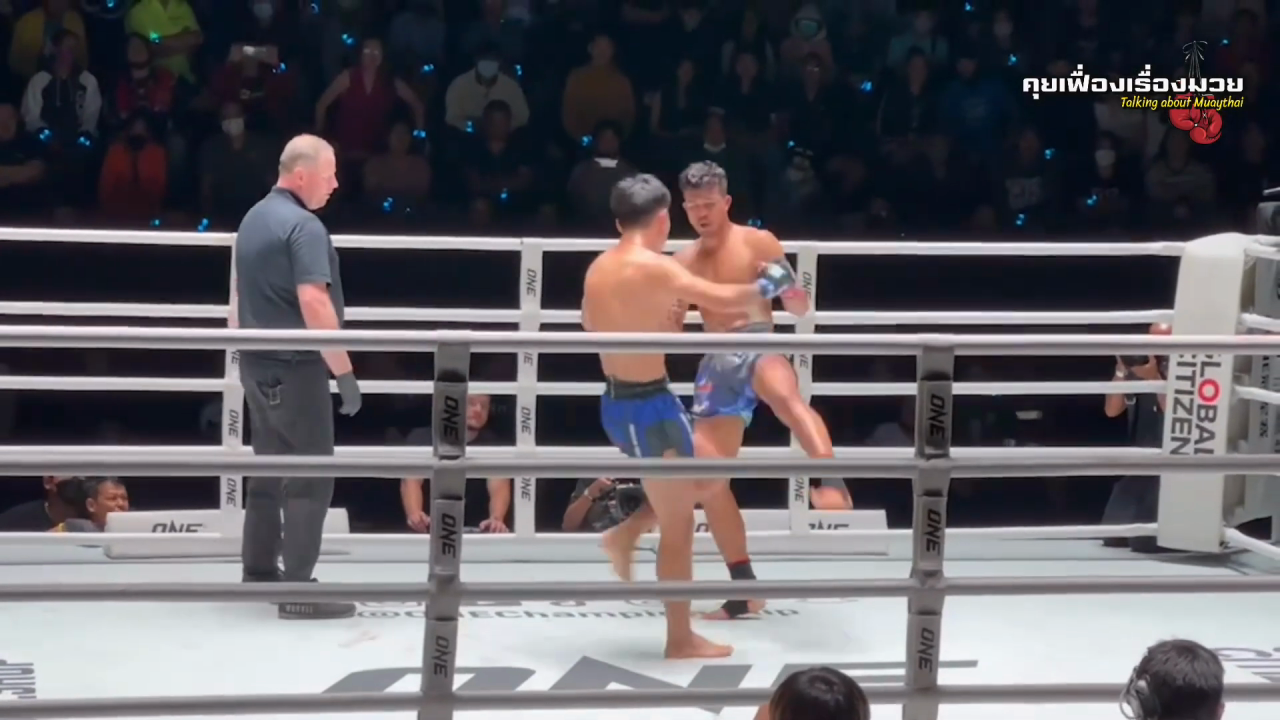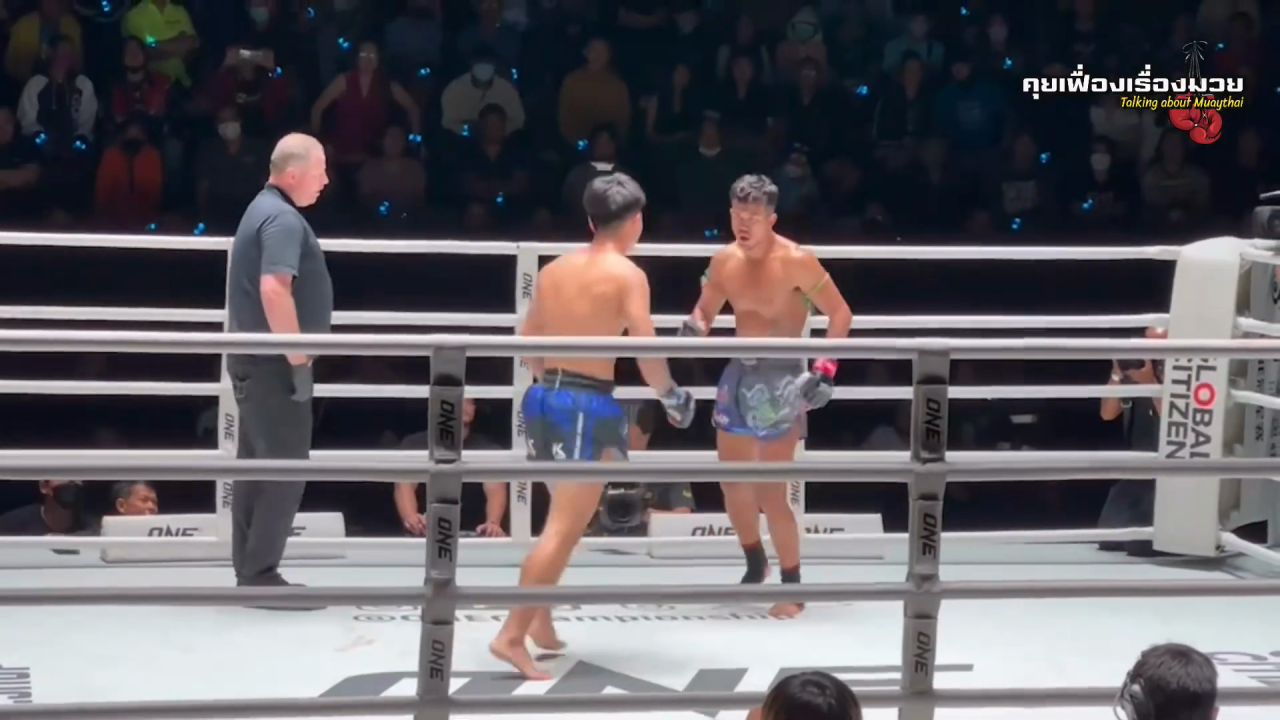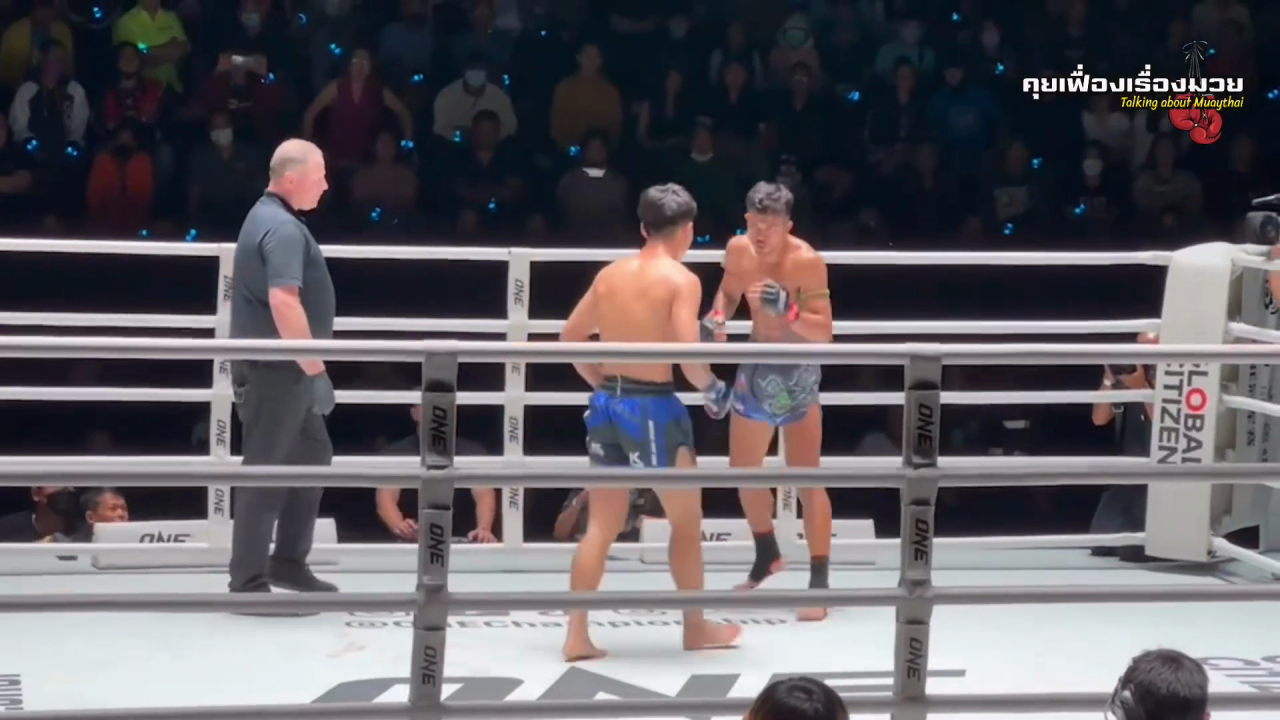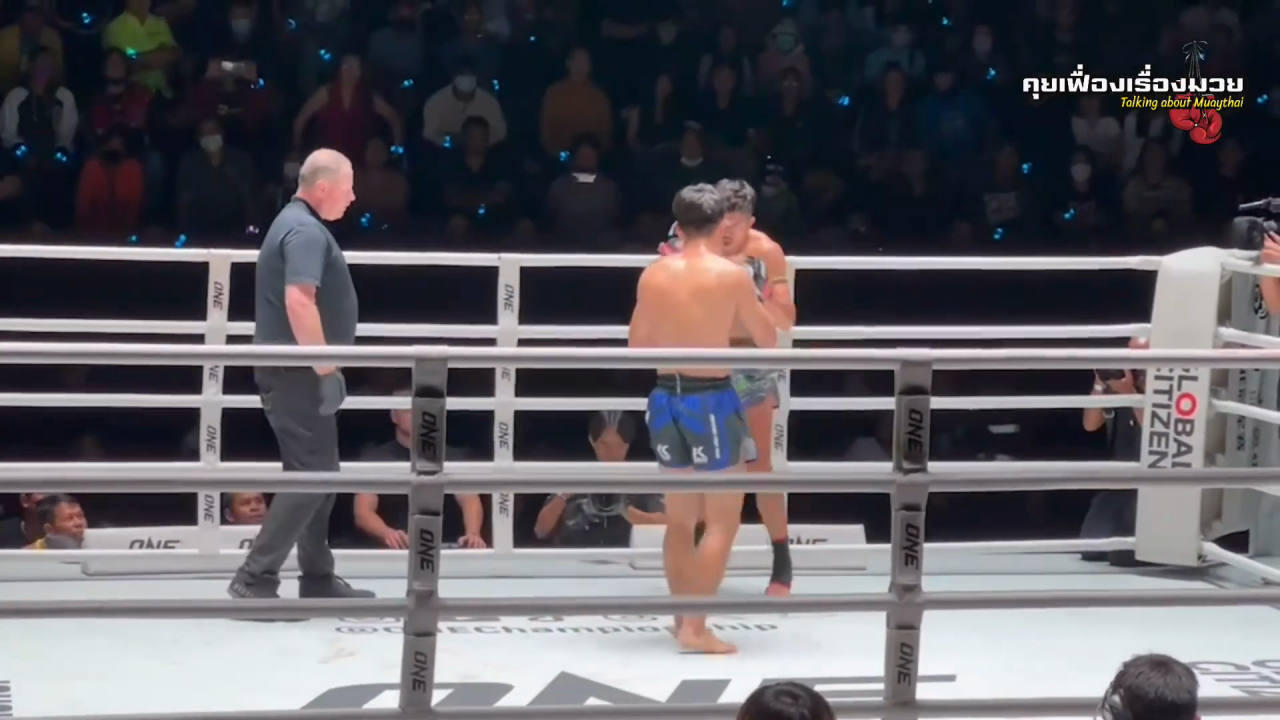
dt=0.5s
person 1, frame 1
left shoulder: (596, 272)
right shoulder: (651, 267)
right elbow: (709, 295)
right wrist: (766, 285)
left hip: (618, 401)
right hip: (645, 407)
left knee: (700, 482)
right knee: (678, 522)
left ankle: (625, 540)
right ankle: (681, 638)
person 1, frame 2
left shoulder: (555, 269)
right shoulder: (627, 274)
left elbow: (528, 340)
right elbow: (647, 352)
right wrist: (673, 394)
left hip: (542, 396)
right hip: (586, 404)
left knee: (565, 517)
right knee: (563, 527)
left ankle: (539, 620)
right ankle: (512, 634)
person 1, frame 3
left shoulder: (609, 273)
right shoulder: (681, 279)
left elbow: (569, 337)
right elbow: (689, 359)
right wrist: (713, 388)
left hip: (605, 404)
right hip: (652, 406)
left knee: (602, 525)
right knee: (686, 520)
left ankle: (577, 631)
right ankle: (696, 627)
person 1, frame 4
left shoulder: (652, 276)
right shoulder: (732, 275)
left elbow: (638, 342)
right elbow: (768, 340)
right wrist: (755, 301)
left hip: (665, 398)
right hip: (711, 400)
left knee: (679, 519)
right knee: (723, 520)
left ankle: (684, 616)
right ankle: (695, 627)
person 2, frame 1
left shoulder: (255, 217)
right shoulder: (304, 226)
right elbow: (314, 302)
right wrist: (344, 371)
left hip: (258, 362)
right hip: (295, 366)
left knee: (270, 469)
right knee: (310, 476)
left ankle: (260, 574)
right ankle: (298, 588)
person 2, frame 2
left shoulder: (264, 210)
right shoulder: (283, 219)
right elbow: (274, 290)
right wrist: (299, 361)
left hip: (254, 359)
right hip: (272, 362)
left knee: (257, 467)
left ankle: (251, 574)
right ankle: (259, 576)
person 2, frame 3
left shoulder: (268, 218)
right shoulder: (283, 228)
right elbow: (284, 304)
right wrist: (317, 371)
left hip: (275, 366)
right hip: (275, 368)
left knee: (312, 459)
left ankle: (288, 562)
right ankle: (247, 583)
person 2, frame 4
left shoulder: (295, 223)
right shoulder: (306, 230)
right elbow: (298, 302)
left wrist: (324, 368)
right wrist: (327, 370)
left hip: (297, 371)
right hip: (298, 373)
left knee: (317, 474)
right knee: (312, 475)
left ankle: (318, 579)
right ankle: (255, 576)
person 3, frame 1
left shoulder: (758, 243)
right shoulder: (683, 261)
left elbow: (803, 309)
left wrist: (789, 291)
left hip: (760, 352)
right hip: (715, 368)
left knee: (786, 397)
left ankle: (830, 475)
person 3, frame 2
left shoulder: (798, 261)
right shoulder: (724, 261)
left elbow: (841, 313)
right elbow: (706, 312)
left wrist: (825, 368)
right wrist: (694, 325)
left hip: (782, 381)
right hip: (738, 377)
left knee: (768, 494)
right knee: (734, 487)
left ankle: (792, 586)
right ankle: (755, 566)
person 3, frame 3
left shoulder: (806, 261)
right shoulder: (738, 250)
left elbow: (824, 327)
right elbow: (726, 295)
left wrist: (787, 311)
right wrist: (712, 321)
left hip: (795, 371)
right hip: (755, 367)
left knee: (803, 475)
right knee: (744, 469)
left ankle: (820, 578)
right ankle: (767, 553)
person 3, frame 4
left shoulder: (766, 251)
left elbow: (786, 319)
left wrist: (762, 284)
left hip: (753, 362)
left knee: (758, 466)
left ankle: (782, 561)
person 4, frame 1
right shoulder: (1137, 372)
right elbow: (1112, 410)
left wrist: (1155, 378)
right wrist: (1121, 371)
left knee: (1145, 541)
right knee: (1113, 536)
person 4, frame 2
right shoulder: (1133, 377)
right elbow: (1107, 414)
left wrist: (1150, 382)
right wrist: (1116, 374)
left knee: (1141, 545)
right knee: (1108, 539)
person 4, frame 3
right shoulder: (1125, 382)
right elbow: (1099, 419)
left wrist: (1142, 387)
right wrist: (1108, 379)
left knee: (1133, 551)
right knee: (1101, 546)
person 4, frame 4
right shoulder: (1116, 385)
right elbow: (1090, 424)
left wrist: (1131, 393)
right wrist: (1099, 385)
left knee: (1123, 556)
right knee: (1091, 550)
